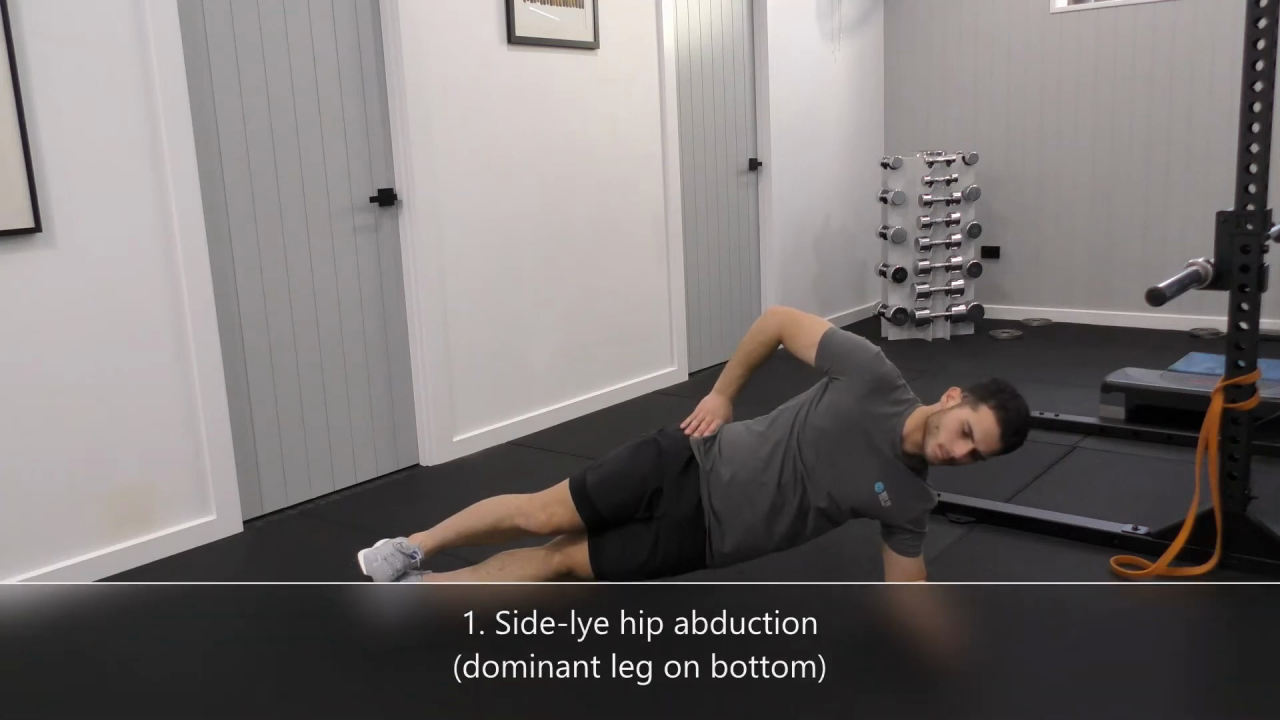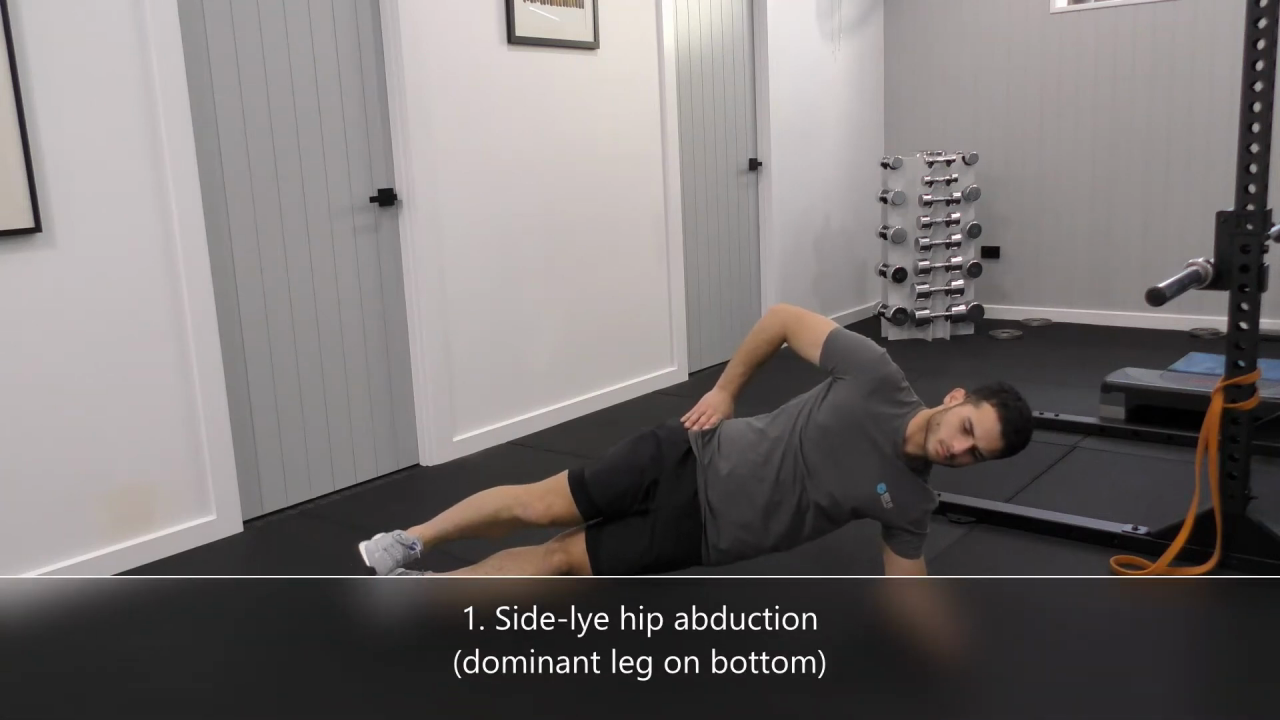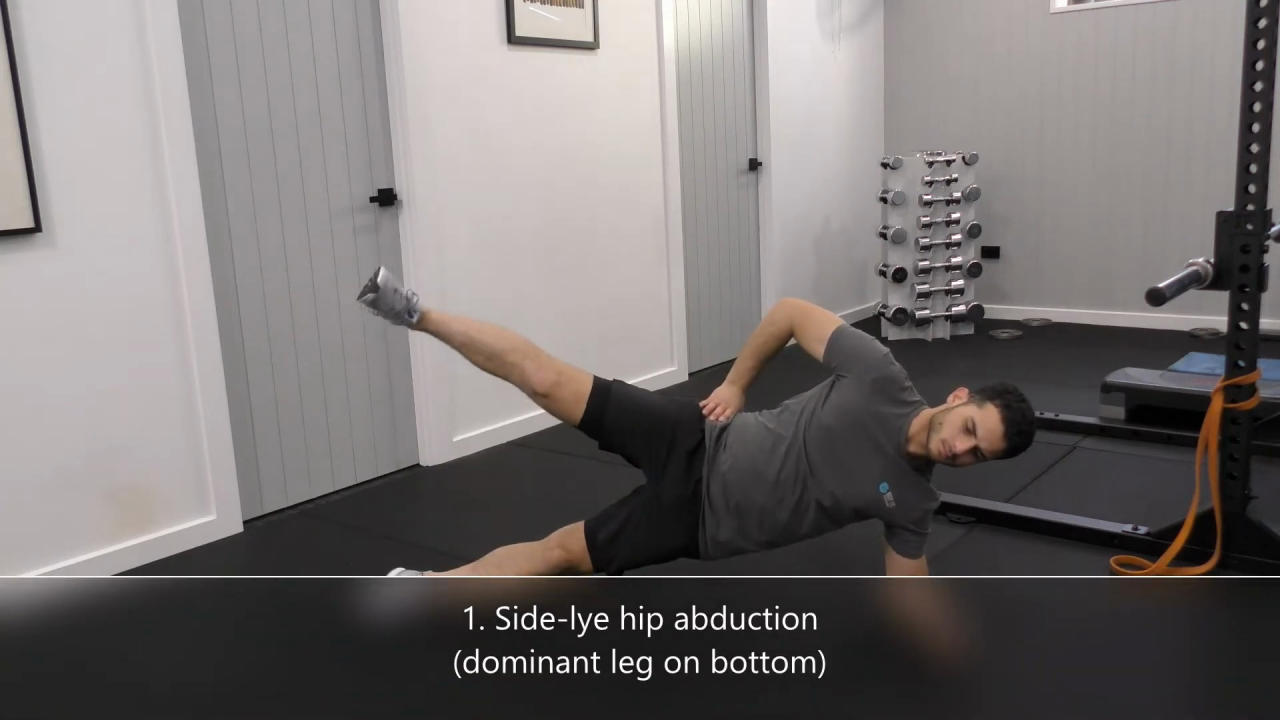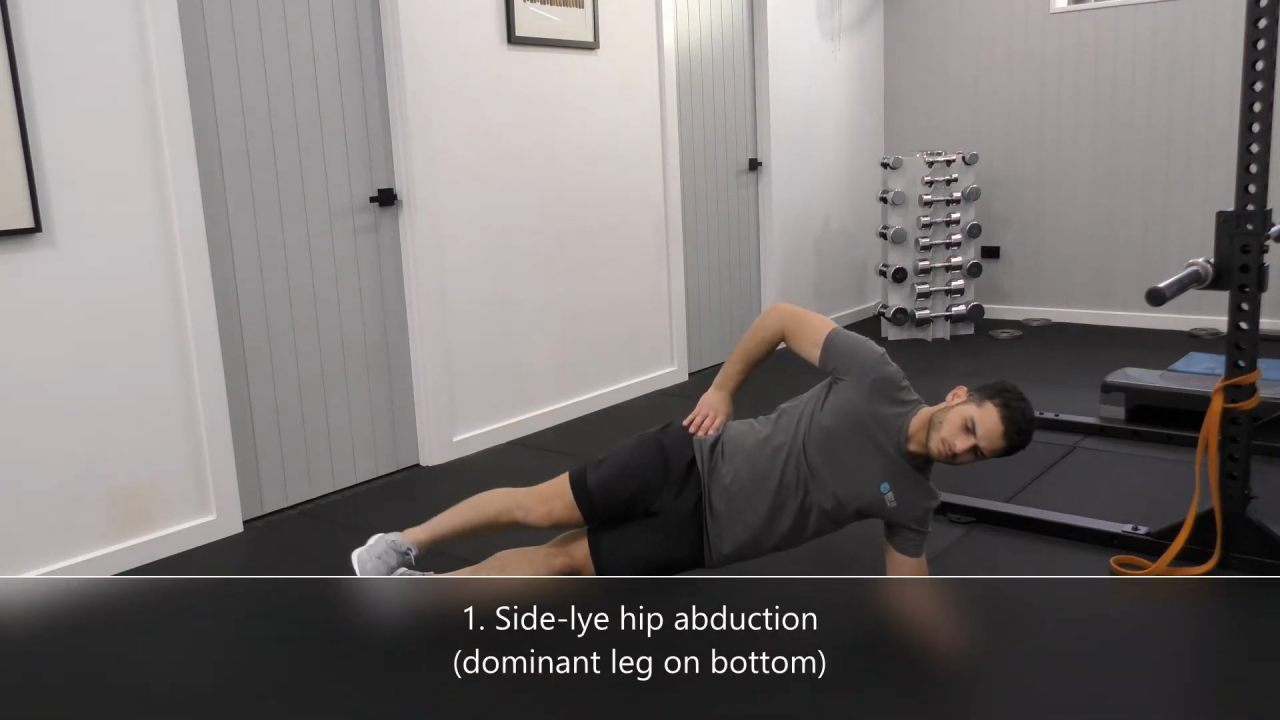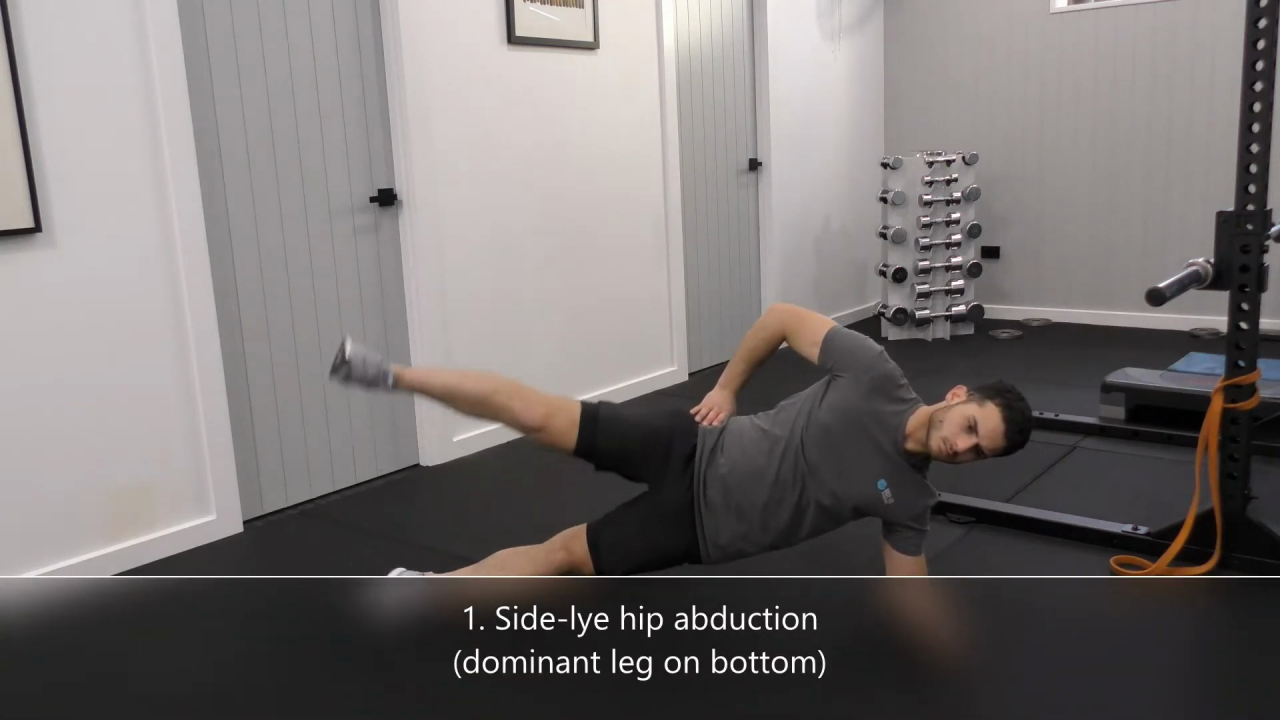
dt=1s
person 1, frame 1
left shoulder: (908, 498)
right shoulder: (872, 376)
left elbow: (904, 582)
right elbow: (778, 320)
right wrist: (720, 394)
left hip: (703, 533)
right hip: (693, 465)
left knee: (563, 559)
right knee: (542, 515)
left ankle: (424, 589)
right ankle: (413, 549)
person 1, frame 2
left shoulder: (910, 500)
right shoulder: (877, 376)
left elbow: (906, 587)
right elbow: (783, 319)
right wrist: (724, 390)
left hip: (702, 530)
right hip: (695, 459)
left knee: (562, 558)
right knee: (539, 506)
right ankle: (412, 542)
person 1, frame 3
left shoulder: (912, 498)
right shoulder: (880, 377)
left elbow: (907, 586)
right elbow: (791, 311)
right wrist: (734, 385)
left hip: (700, 521)
right hip: (696, 445)
left knee: (561, 552)
right knee: (544, 377)
right ankle: (417, 313)
person 1, frame 4
left shoulder: (913, 498)
right shoulder: (876, 376)
left elbow: (908, 587)
right elbow: (781, 317)
right wrist: (721, 390)
left hip: (705, 533)
right hip: (696, 463)
left knee: (565, 559)
right knee: (540, 508)
right ankle: (408, 543)
person 1, frame 5
left shoulder: (910, 496)
right shoulder: (876, 374)
left elbow: (907, 588)
right elbow: (784, 316)
right wrist: (727, 387)
left hip: (702, 527)
right hip: (695, 451)
left knee: (563, 553)
right knee: (539, 414)
right ankle: (396, 376)
